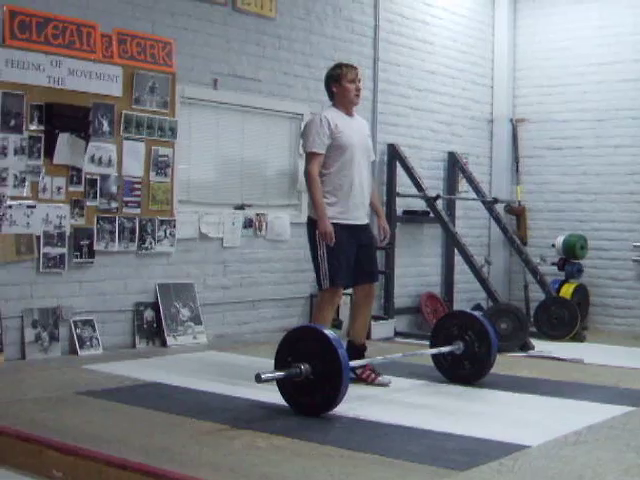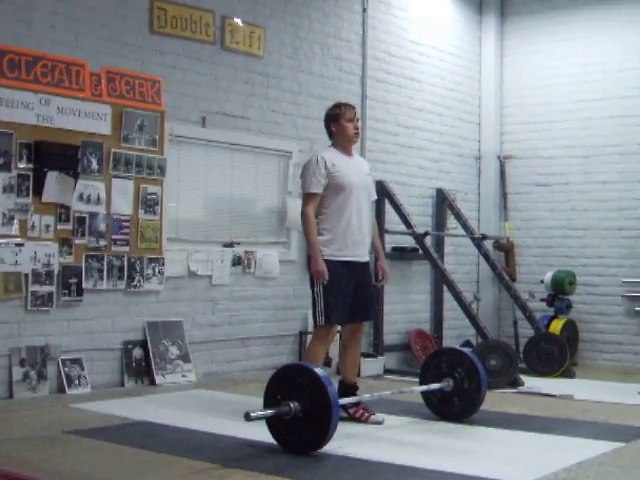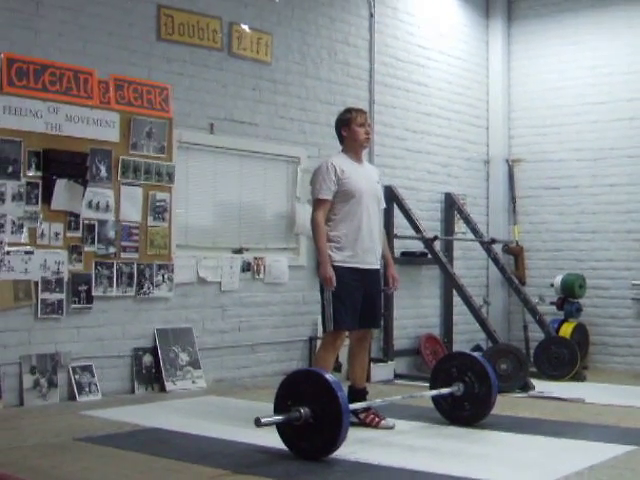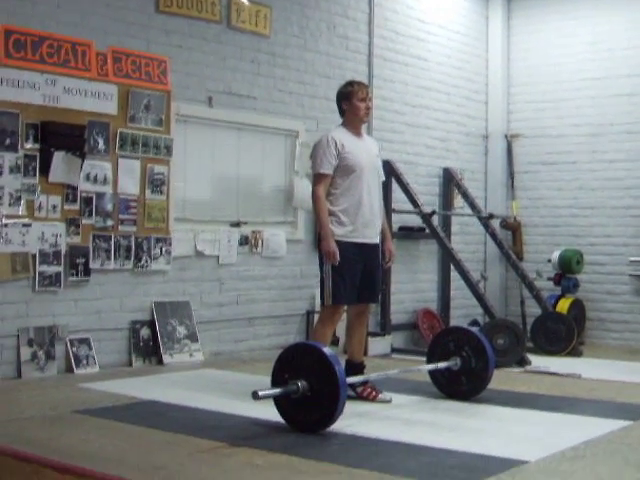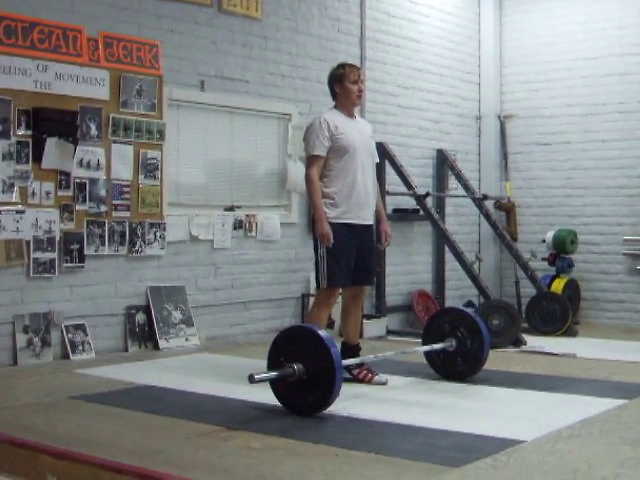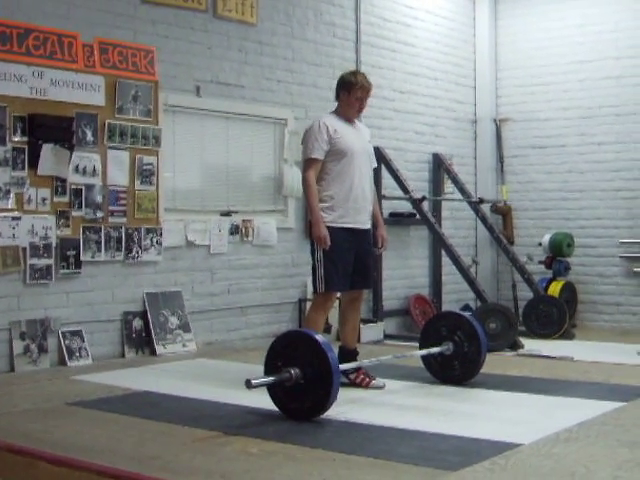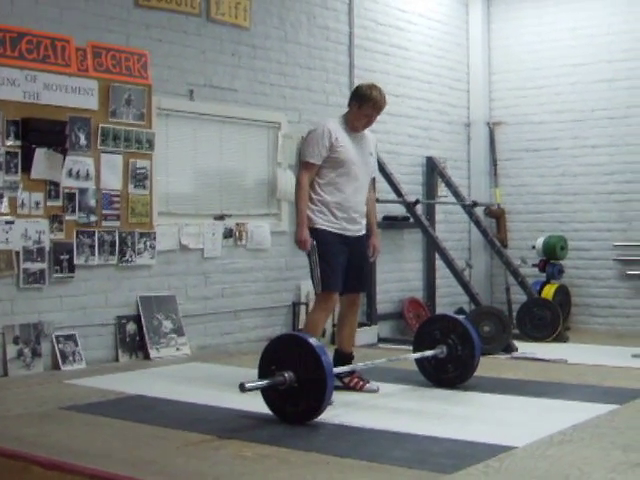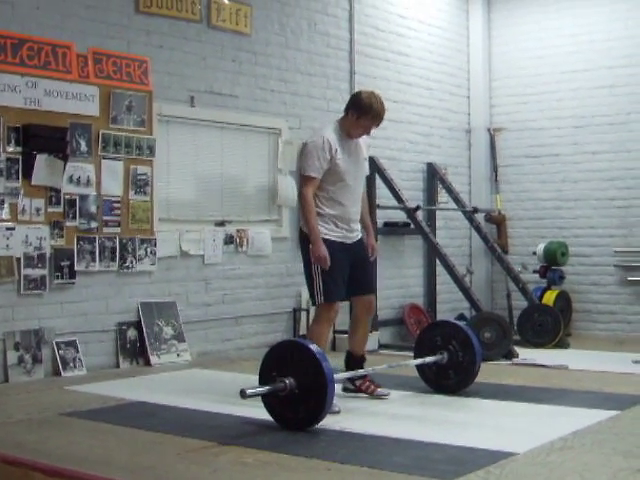
dt=0.5s
person 1, frame 1
left shoulder: (362, 125)
right shoulder: (324, 121)
right elbow: (312, 171)
left wrist: (380, 215)
right wrist: (322, 217)
left hip: (360, 222)
right hip: (333, 222)
left knee: (366, 288)
right knee: (332, 291)
left ankle: (356, 359)
person 1, frame 2
left shoulder: (362, 165)
right shoulder: (322, 161)
right elbow: (308, 211)
left wrist: (380, 256)
right wrist: (315, 256)
left hip: (359, 260)
right hip: (332, 259)
left knee: (355, 328)
right knee: (326, 328)
left ankle: (347, 397)
person 1, frame 3
left shoulder: (372, 172)
right shoulder: (332, 167)
right elbow: (318, 217)
left wrist: (389, 263)
right wrist: (324, 262)
left hip: (370, 266)
right hip: (342, 266)
left knee: (363, 334)
right knee: (335, 335)
left ankle: (357, 403)
person 1, frame 4
left shoulder: (372, 145)
right shoulder: (332, 140)
right elbow: (319, 191)
left wrist: (386, 237)
right wrist: (327, 236)
left hip: (369, 241)
right hip: (342, 240)
left knee: (361, 308)
right knee: (333, 308)
left ankle: (355, 377)
person 1, frame 5
left shoulder: (365, 127)
right shoulder: (325, 122)
right elbow: (312, 173)
left wrist: (382, 218)
right wrist: (320, 219)
left hip: (364, 222)
right hip: (336, 223)
left knee: (356, 291)
right knee: (329, 292)
left ankle: (350, 359)
person 1, frame 6
left shoulder: (363, 131)
right shoulder: (324, 126)
right elbow: (309, 176)
left wrist: (379, 223)
right wrist: (317, 221)
left hip: (361, 227)
right hip: (333, 226)
left knee: (355, 295)
right knee: (325, 296)
left ankle: (348, 364)
person 1, frame 7
left shoulder: (369, 141)
right shoulder: (326, 132)
right elbow: (304, 179)
left wrist: (373, 232)
right wrist: (302, 225)
left hip: (356, 232)
right hip: (326, 229)
left knee: (353, 299)
right knee: (328, 298)
left ankle: (343, 369)
person 1, frame 8
left shoulder: (360, 143)
right shoulder: (322, 142)
right elbow: (306, 193)
left wrist: (369, 232)
right wrist: (316, 241)
left hip: (353, 238)
right hip: (325, 239)
left knee: (367, 304)
right knee: (328, 308)
left ankle: (355, 373)
